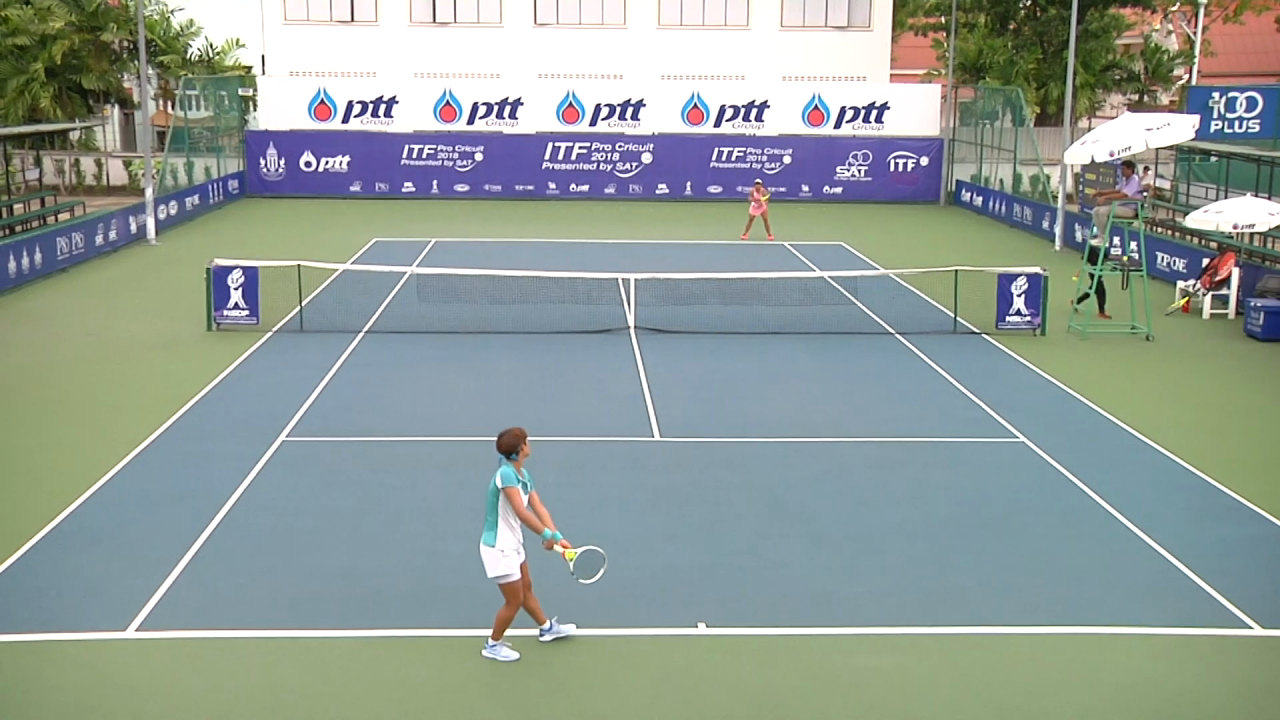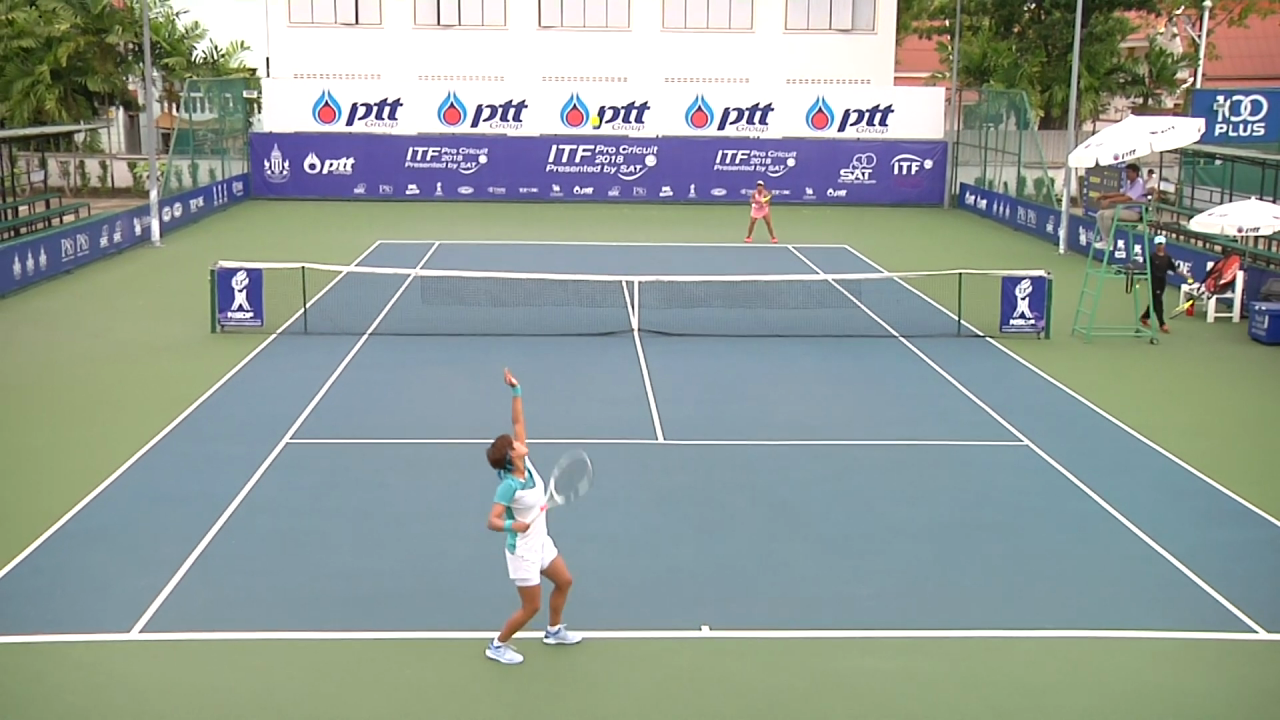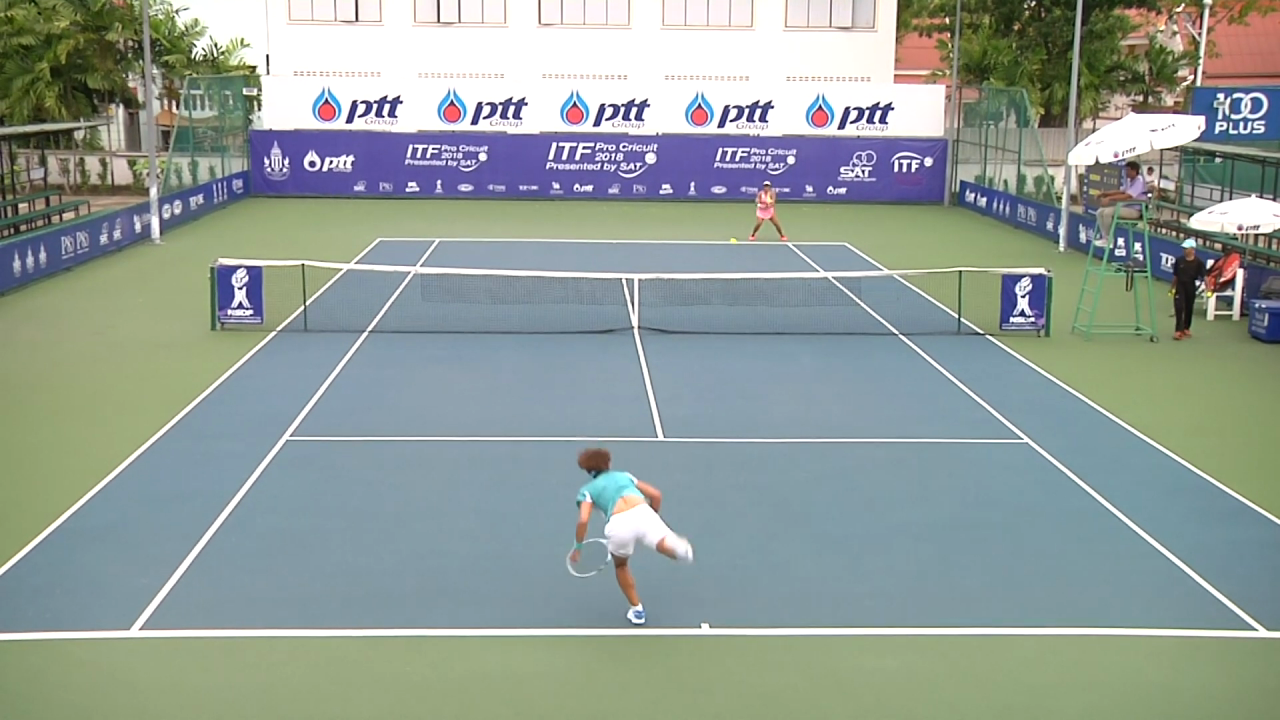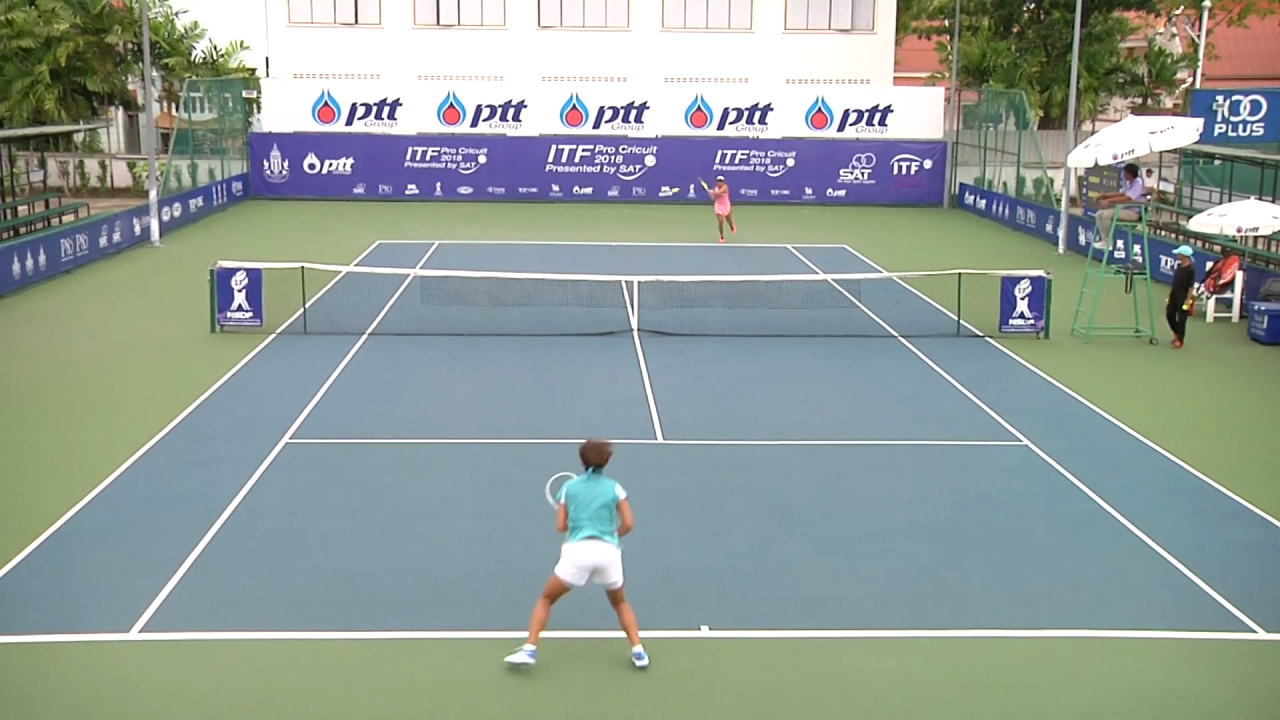
dt=1s
person 1, frame 1
left shoulder: (524, 474)
right shoulder: (505, 475)
left elbow: (539, 508)
right elbow: (521, 513)
left wrist: (557, 536)
right wrist: (547, 536)
left hip: (512, 544)
right hip: (499, 548)
left knee: (526, 588)
right knee: (515, 601)
left ankle: (547, 628)
right ankle: (493, 645)
person 1, frame 2
left shoulder: (525, 464)
right shoulder: (508, 487)
left elbow: (518, 423)
right elbow: (492, 522)
left wrist: (515, 391)
right wrist: (513, 523)
left hip: (541, 544)
right hip: (522, 552)
left knee: (564, 582)
right knee: (531, 606)
left ankle: (554, 631)
right ankle: (498, 646)
person 1, frame 3
left shoulder: (588, 489)
right shoulder: (625, 476)
left elbow: (584, 520)
right elbow: (656, 495)
left wrist: (578, 546)
right wrist: (654, 515)
left hip: (619, 526)
right hip: (643, 515)
left knee: (620, 565)
right knee: (676, 550)
left ankle: (637, 610)
right ankle: (678, 546)
person 1, frame 4
left shoulder: (569, 487)
right shoulder: (614, 487)
left elbow: (561, 526)
right elbow: (628, 524)
left hip: (578, 553)
right hip: (608, 553)
left knee: (545, 600)
right knee: (620, 603)
left ankle: (529, 650)
right ankle: (638, 651)
